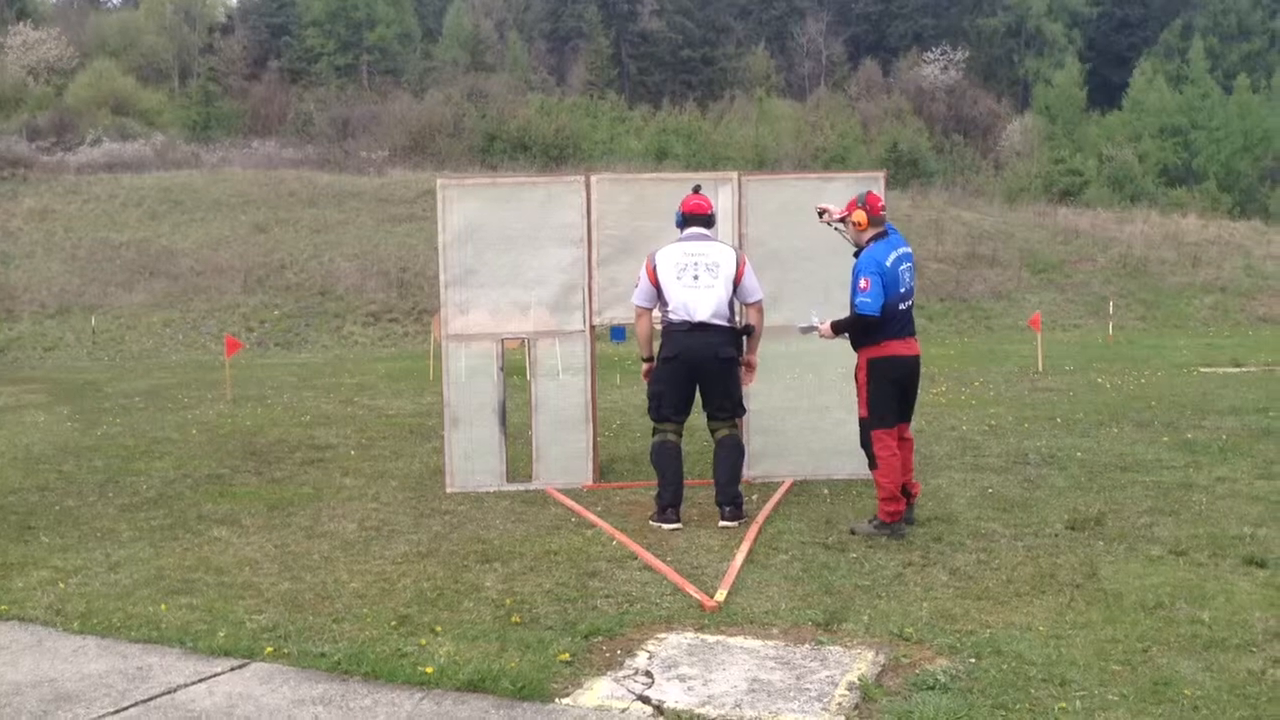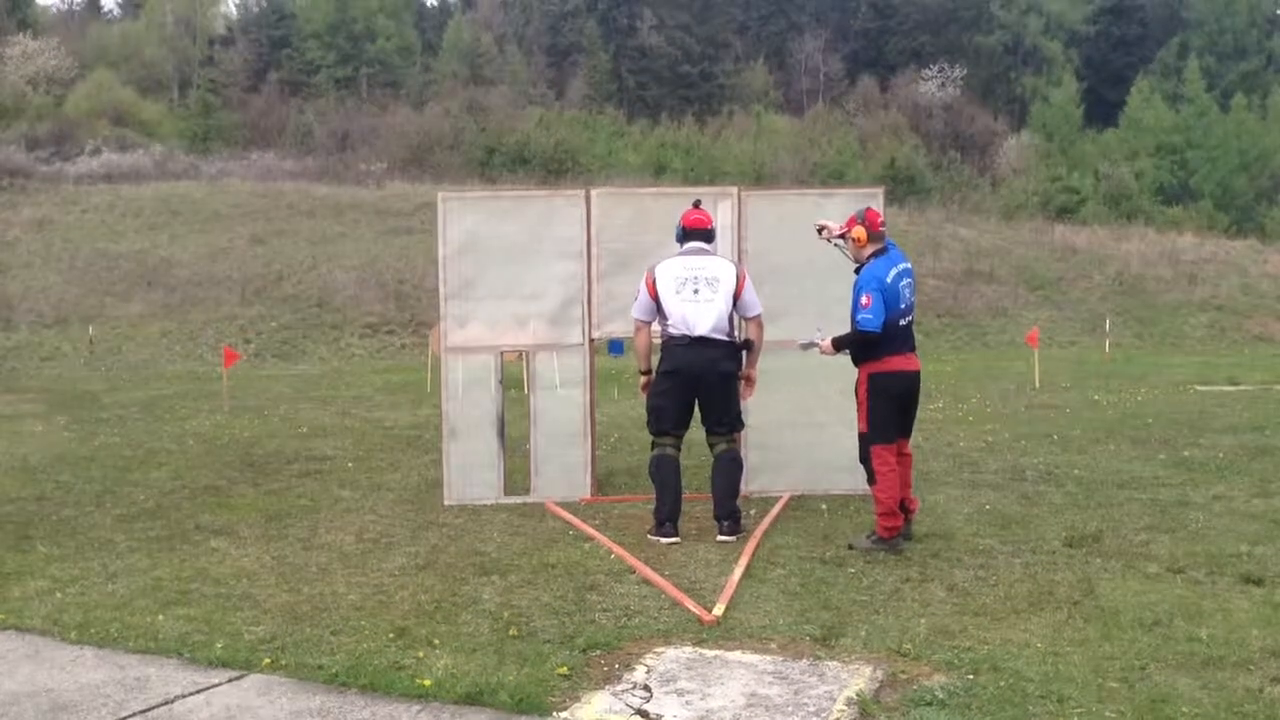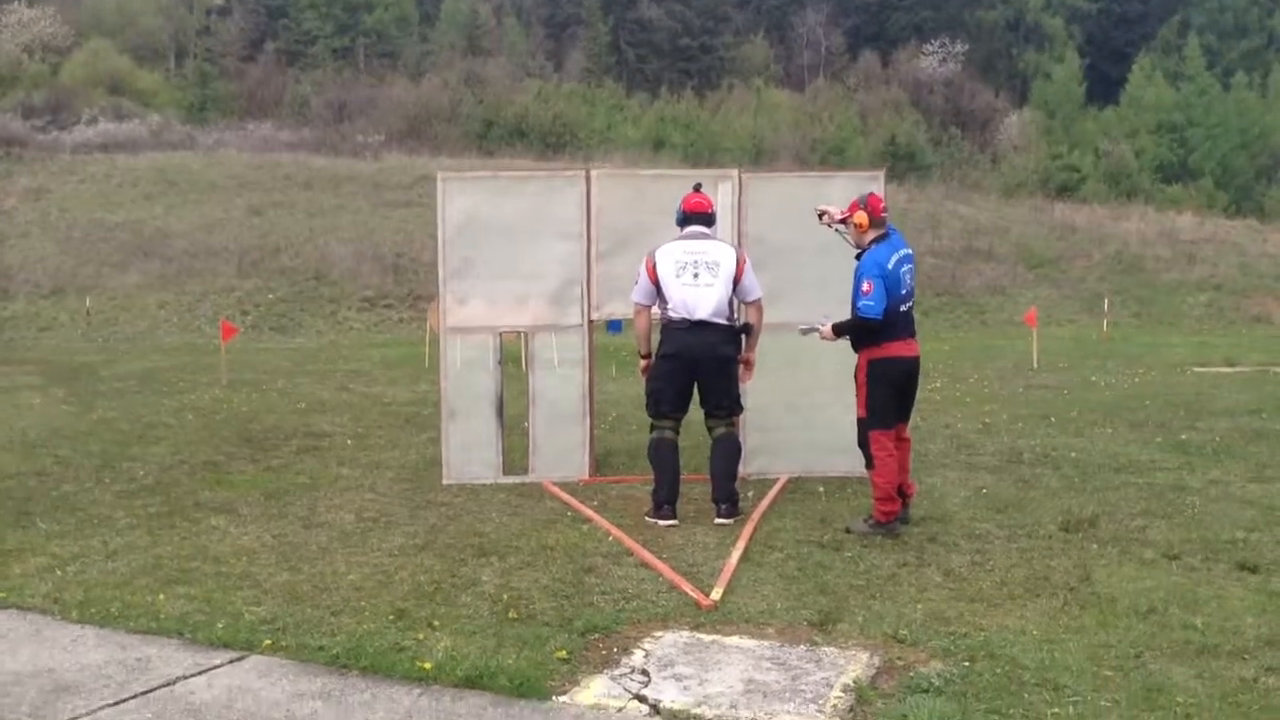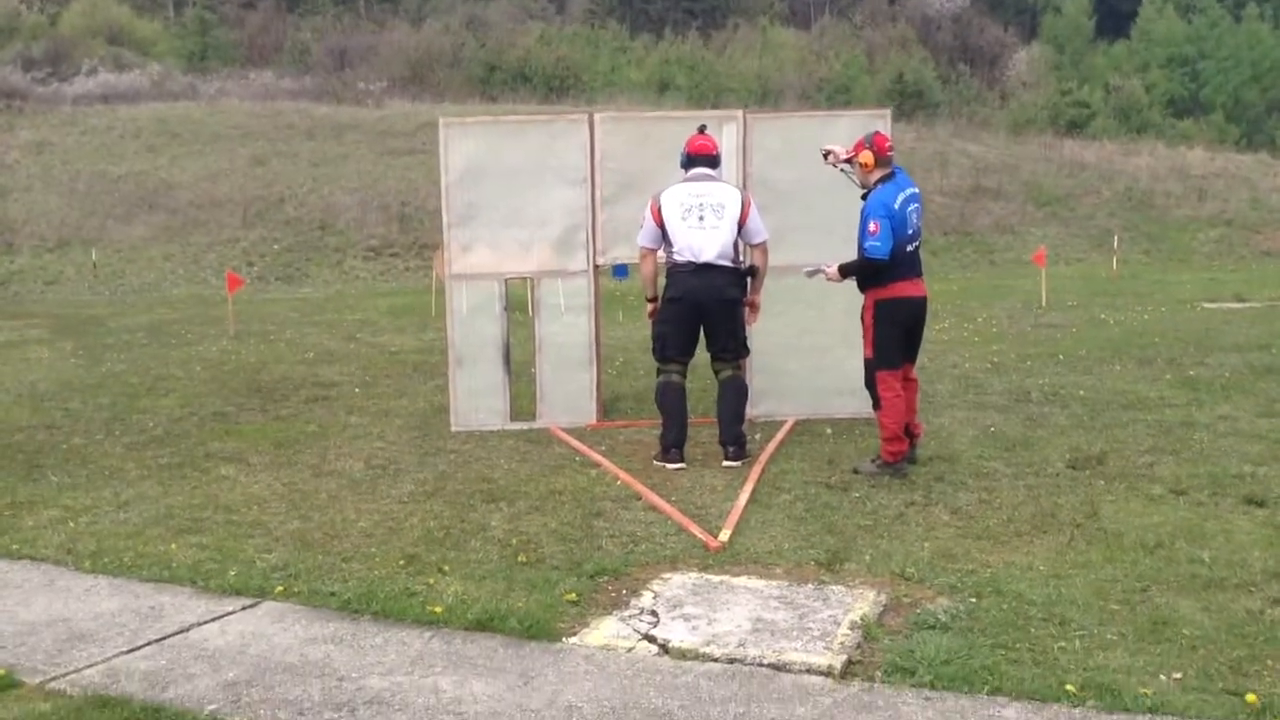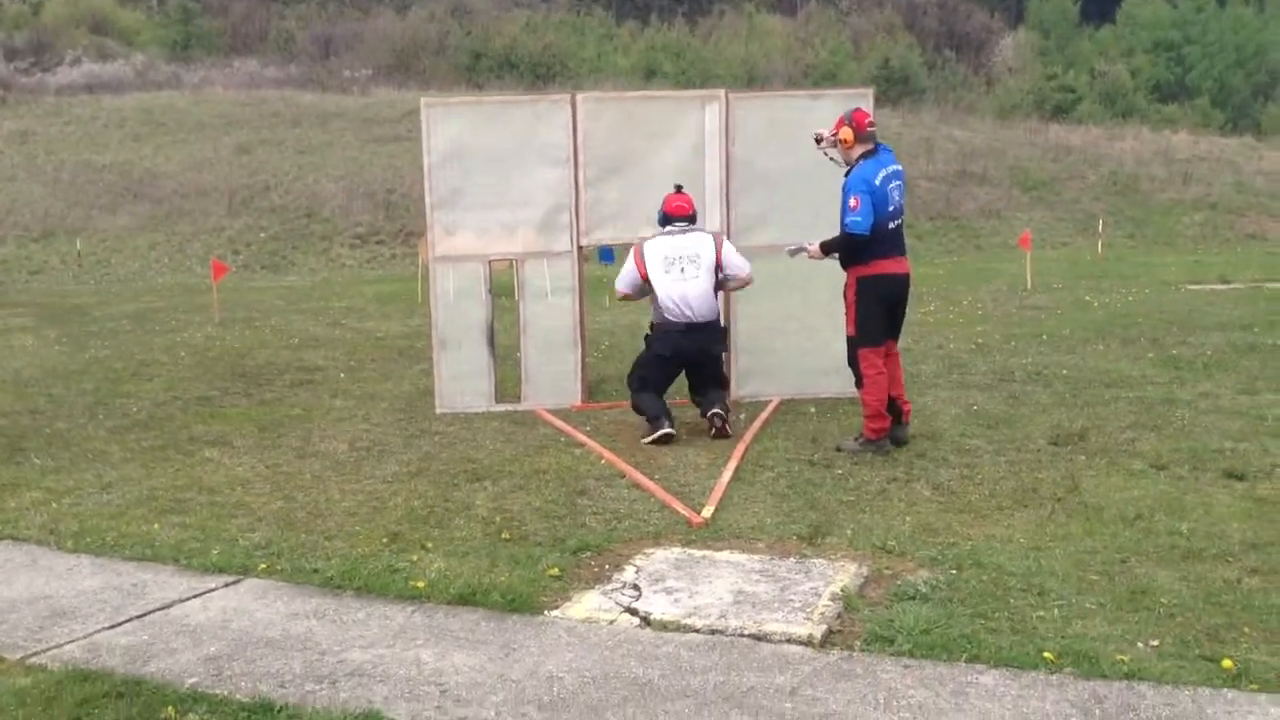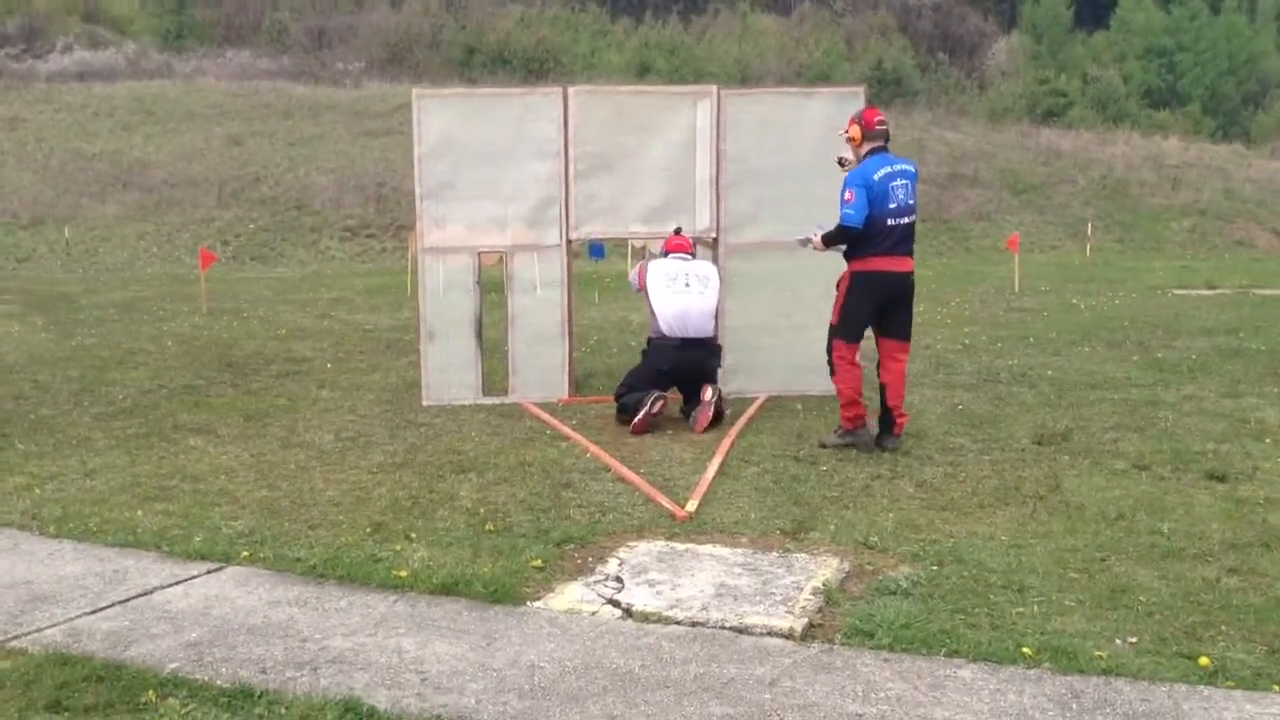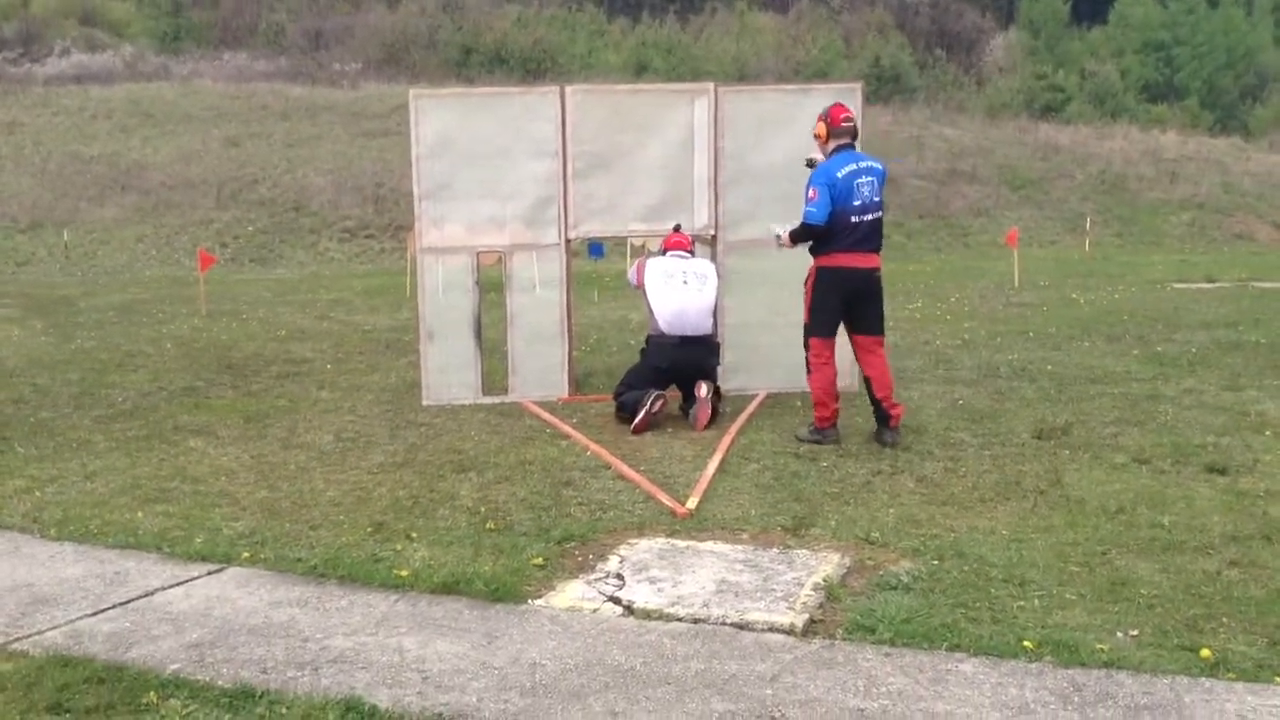
dt=0.7s
person 1, frame 1
left shoulder: (868, 260)
right shoulder: (898, 242)
left elbow: (866, 315)
right elbow: (880, 228)
left wrist: (835, 328)
right wrist: (841, 217)
left hip: (880, 358)
right hip: (908, 352)
left knee: (880, 438)
right knee: (900, 431)
left ankle: (890, 517)
right ankle: (906, 503)
person 1, frame 2
left shoulder: (870, 277)
right shoulder: (898, 258)
left elbow: (868, 332)
right elbow: (880, 243)
left wrist: (836, 344)
right wrist: (840, 231)
left hip: (881, 375)
right hip: (908, 368)
left knee: (879, 453)
right knee: (899, 447)
left ankle: (888, 532)
right ankle: (904, 518)
person 1, frame 3
left shoulder: (871, 262)
right shoulder: (899, 243)
left elbow: (869, 319)
right elbow: (879, 230)
left wrist: (836, 330)
right wrist: (841, 218)
left hip: (880, 360)
right hip: (908, 353)
left knee: (877, 438)
right knee: (897, 432)
left ankle: (885, 516)
right ankle: (901, 502)
person 1, frame 4
left shoulder: (877, 202)
right shoulder: (906, 183)
left elbow: (875, 259)
right elbow: (886, 169)
left wrist: (842, 271)
right wrist: (846, 157)
left hip: (887, 301)
right hip: (915, 294)
left knee: (884, 379)
right knee: (904, 373)
left ankle: (893, 456)
right ankle: (909, 442)
person 1, frame 5
left shoulder: (858, 179)
right shoulder: (890, 161)
left elbow: (856, 234)
right elbow: (876, 148)
left wrist: (824, 248)
right wrist: (835, 141)
left hip: (869, 277)
right hip: (898, 273)
left knee: (867, 357)
right knee: (888, 351)
left ankle: (875, 434)
right ankle: (899, 422)
person 1, frame 6
left shoulder: (859, 177)
right shoulder: (908, 168)
left elbow: (851, 227)
left wrist: (825, 240)
left hip: (867, 274)
right hip: (902, 273)
left knee: (841, 348)
right knee: (894, 353)
left ankle: (853, 426)
right ankle: (891, 430)
person 1, frame 7
left shoulder: (824, 174)
right shoulder: (876, 167)
left elbow: (815, 224)
left wrist: (791, 238)
left hip: (832, 271)
right hip: (869, 270)
left knee: (820, 348)
right knee: (872, 348)
left ankle: (825, 425)
right ankle: (889, 424)
person 2, frame 1
left shoulder: (659, 258)
right shoulder: (732, 256)
left elbow: (642, 314)
right elbow: (755, 308)
left wrist: (647, 358)
right wrist: (750, 353)
left hip: (676, 344)
right hip: (720, 344)
left knee: (667, 427)
right knee: (726, 426)
left ankle: (668, 510)
right ankle: (729, 508)
person 2, frame 2
left shoulder: (658, 271)
right shoulder: (732, 270)
left elbow: (641, 327)
right elbow: (755, 322)
left wrist: (645, 371)
right wrist: (750, 367)
left hip: (675, 358)
right hip: (719, 358)
left knee: (666, 441)
right knee: (724, 440)
left ankle: (666, 524)
right ankle: (727, 522)
person 2, frame 3
left shoulder: (659, 255)
right shoulder: (733, 255)
left elbow: (641, 310)
right elbow: (754, 307)
left wrist: (645, 354)
right wrist: (749, 350)
left hip: (675, 341)
right hip: (719, 342)
left knee: (664, 424)
right knee: (723, 423)
left ankle: (664, 506)
right ankle: (725, 505)
person 2, frame 4
left shoulder: (663, 198)
right shoulder: (737, 196)
left elbow: (647, 255)
right elbow: (760, 249)
left wrist: (651, 298)
right wrist: (755, 292)
left hip: (681, 285)
right hip: (724, 284)
left knee: (671, 367)
right knee: (729, 366)
left ankle: (672, 450)
right ankle: (733, 447)
person 2, frame 5
left shoulder: (645, 249)
right shoulder: (714, 243)
left elbow: (622, 292)
right elbow: (745, 277)
left hip: (667, 336)
right hip: (708, 335)
left knee: (641, 387)
right knee: (708, 389)
left ankle: (659, 420)
right ankle: (715, 411)
person 2, frame 6
left shoulder: (650, 268)
right shoulder: (710, 270)
left elbow: (635, 279)
left hip: (664, 352)
right hip: (703, 353)
left knee: (625, 398)
right knee: (697, 403)
left ankle: (646, 403)
right ankle: (706, 404)
person 2, frame 7
left shoulder: (648, 266)
right shoulder: (709, 268)
left elbow: (633, 276)
left hip: (663, 349)
right hip: (702, 351)
left knee: (624, 397)
right knee: (699, 399)
left ankle: (645, 402)
right ankle: (702, 401)
